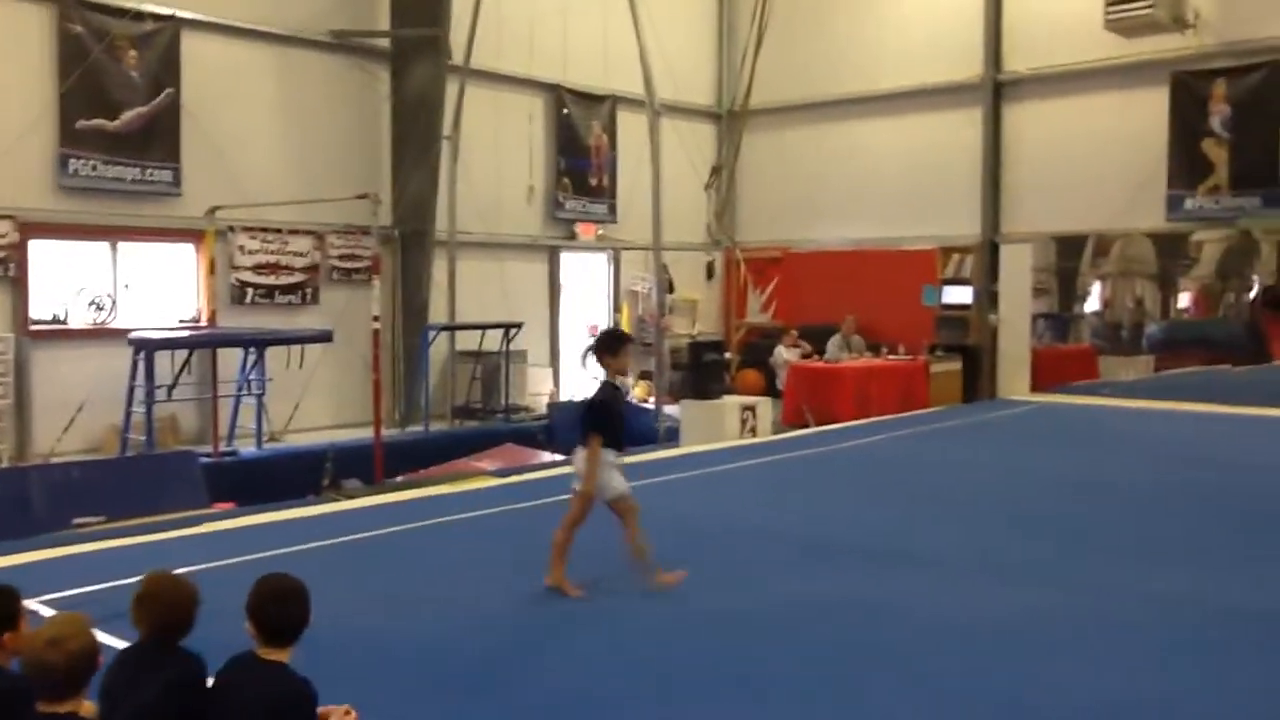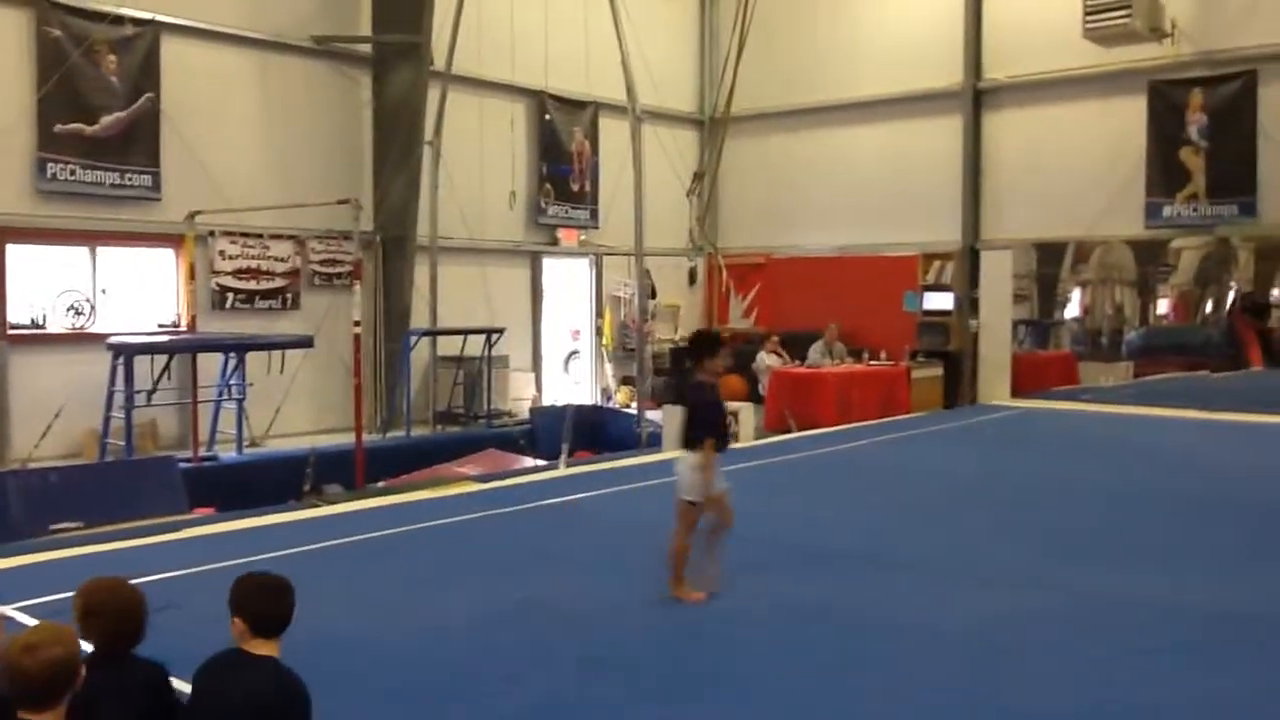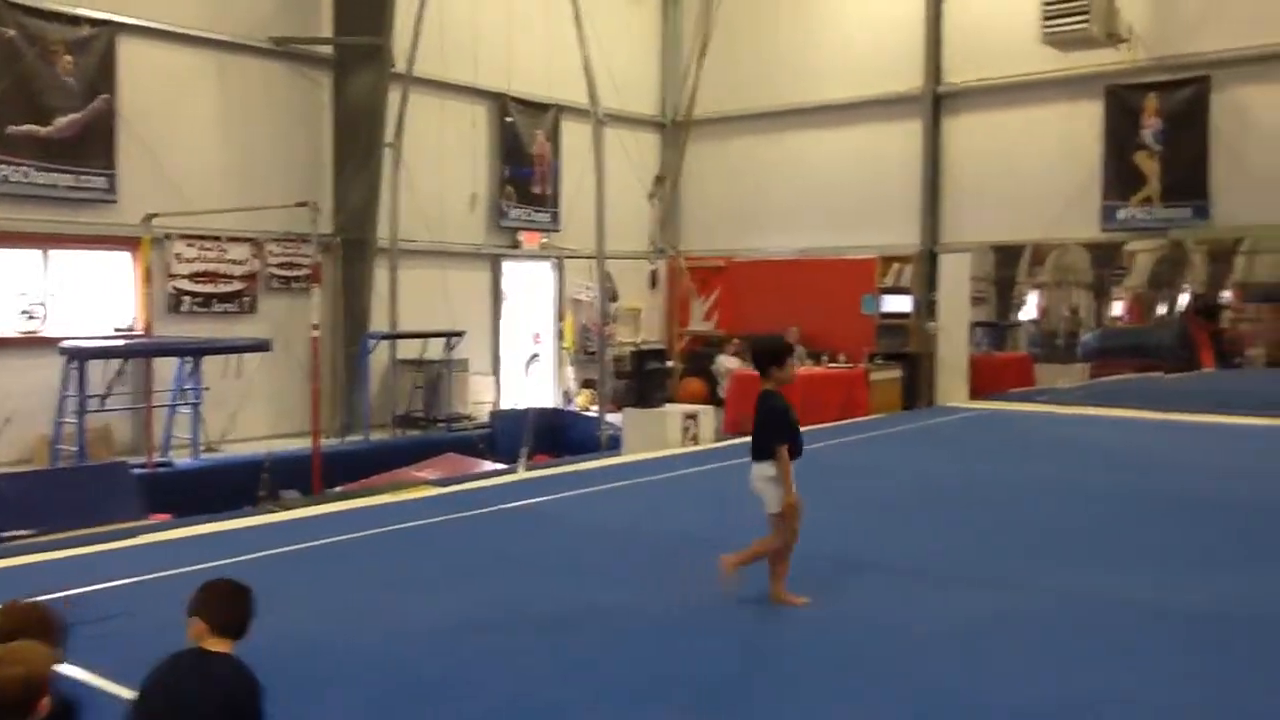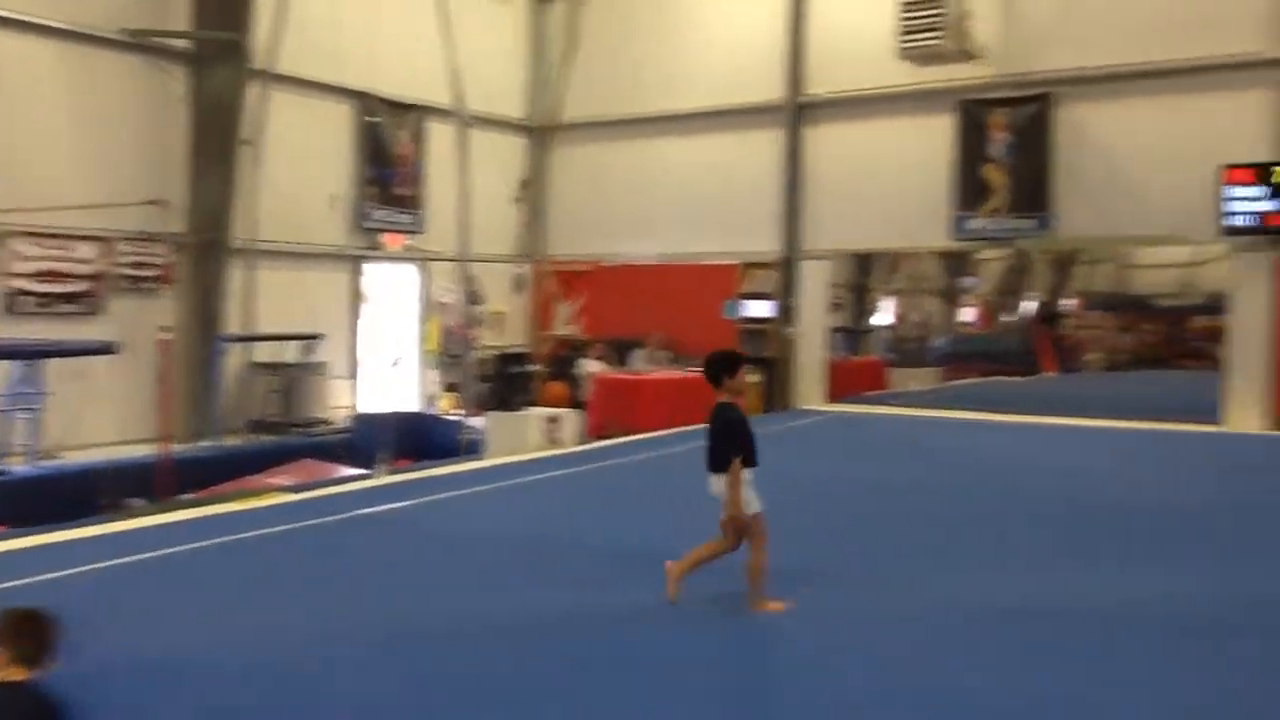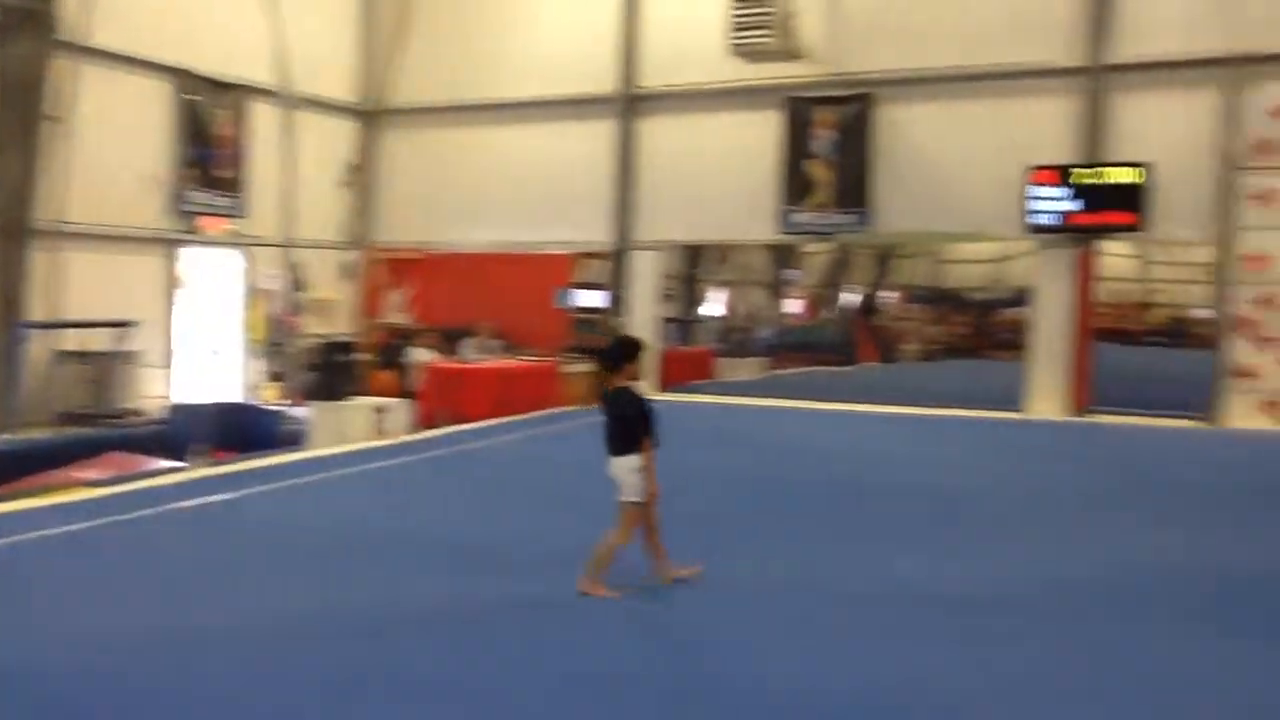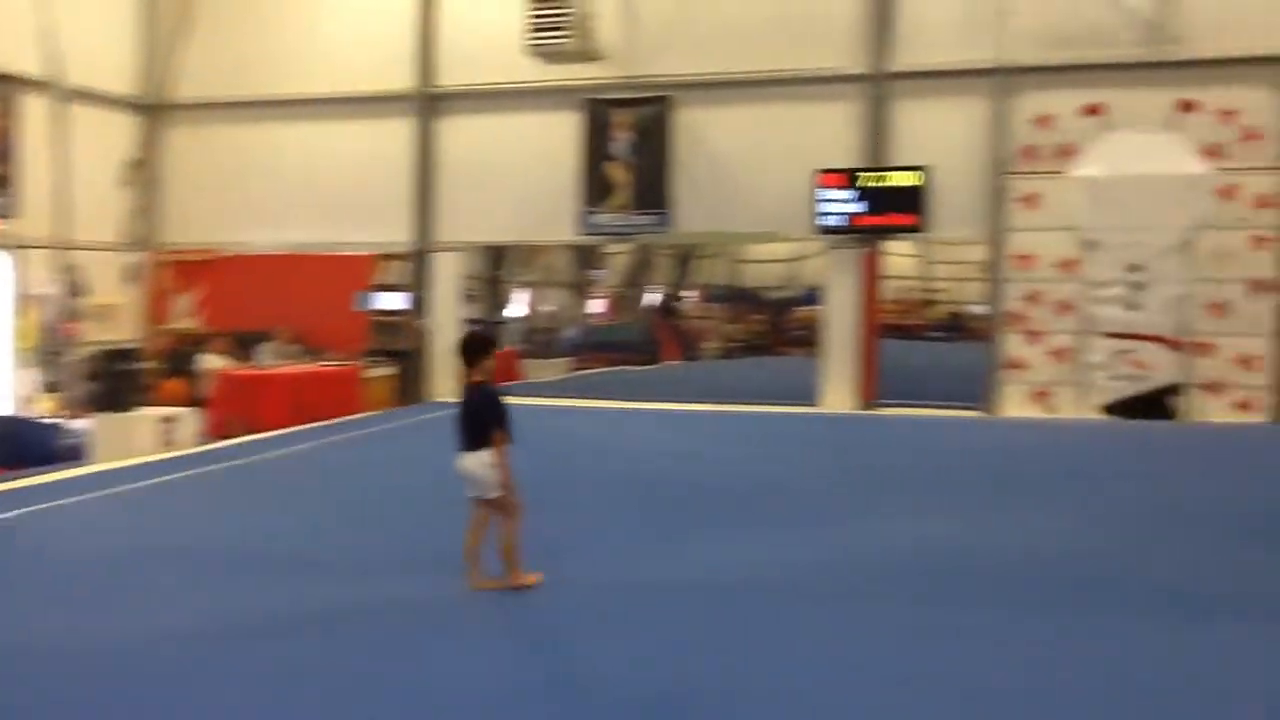
dt=0.3s
person 1, frame 1
left shoulder: (612, 392)
right shoulder: (606, 397)
right elbow: (595, 440)
right wrist: (588, 480)
left hip: (594, 461)
right hip: (598, 464)
left knee: (572, 522)
right knee: (632, 519)
left ankle: (556, 577)
right ankle: (654, 573)
person 1, frame 2
left shoulder: (695, 388)
right shoulder: (707, 396)
right elbow: (707, 443)
right wrist: (709, 486)
left hip: (701, 464)
right hip: (697, 465)
left knee: (724, 517)
right knee: (686, 528)
left ankle: (706, 566)
right ankle: (678, 586)
person 1, frame 3
left shoulder: (767, 399)
right shoulder: (776, 405)
right elbow: (781, 452)
right wrist: (789, 492)
left hip: (773, 473)
right hip: (773, 476)
left knee: (787, 535)
right knee: (783, 538)
left ankle: (779, 590)
right ankle: (733, 561)
person 1, frame 4
left shoulder: (721, 412)
right shoulder: (733, 417)
right elbow: (734, 462)
right wrist: (735, 501)
left hip: (723, 481)
right hip: (735, 484)
left knee: (731, 541)
right knee: (758, 541)
left ankle: (679, 570)
right ankle: (759, 600)
person 1, frame 5
left shoulder: (610, 396)
right shoulder: (634, 401)
right elbow: (645, 444)
right wrist: (652, 480)
left hip: (619, 462)
right hip: (632, 466)
left knee: (650, 521)
right knee: (624, 529)
left ankle: (667, 570)
right ankle: (589, 579)
person 1, frame 6
left shoulder: (469, 392)
right shoulder: (488, 395)
right elbow: (497, 438)
right wrist: (506, 473)
left hip: (468, 459)
right hip: (485, 461)
left knee: (479, 521)
right knee: (511, 515)
left ankle: (475, 575)
right ankle: (514, 574)
